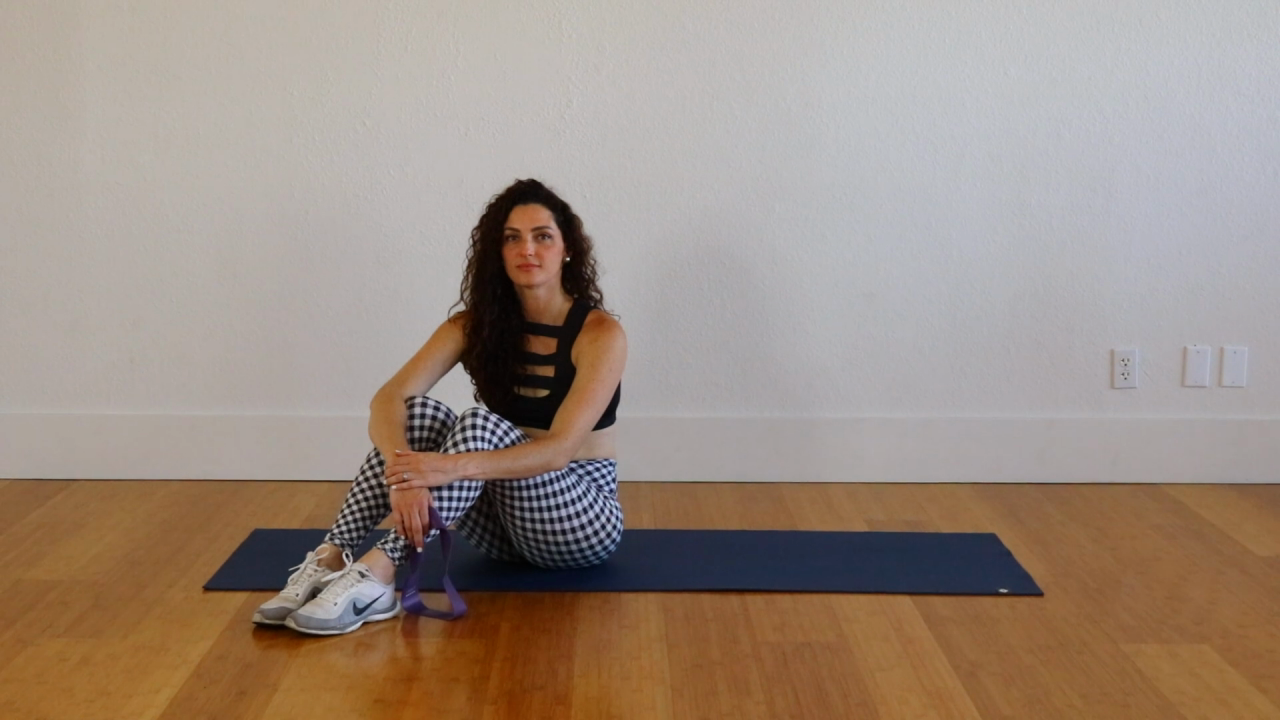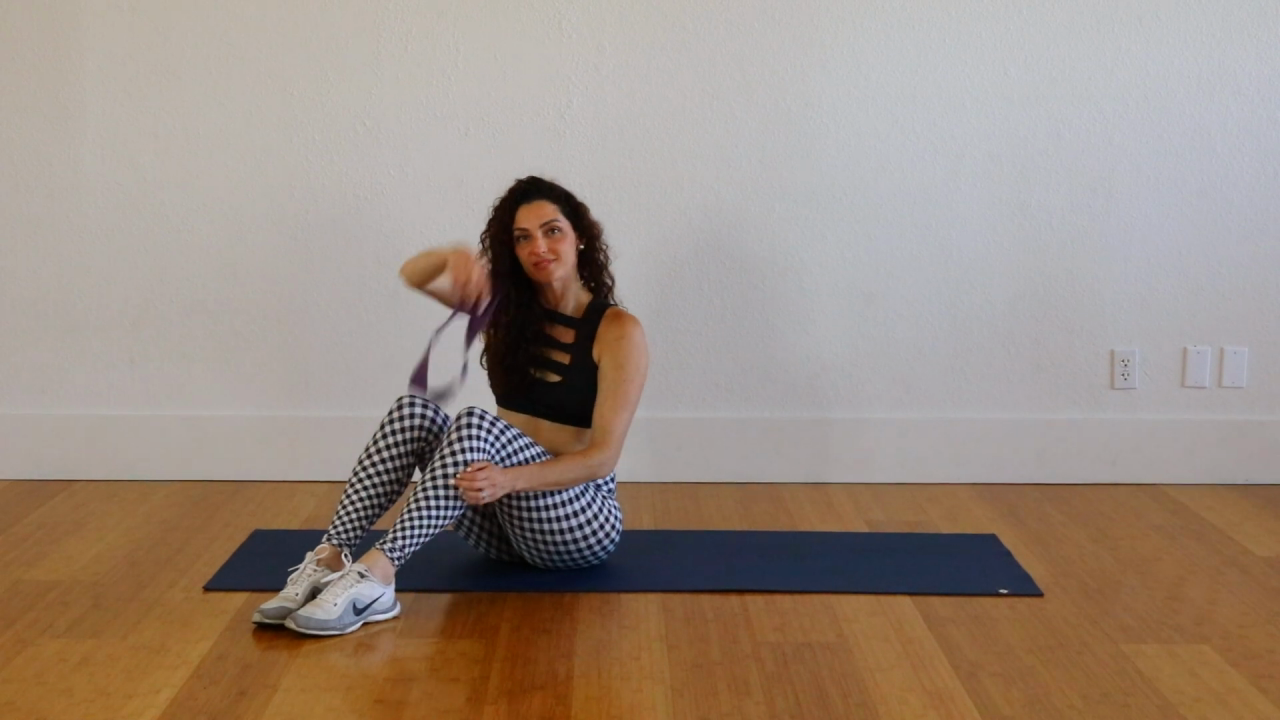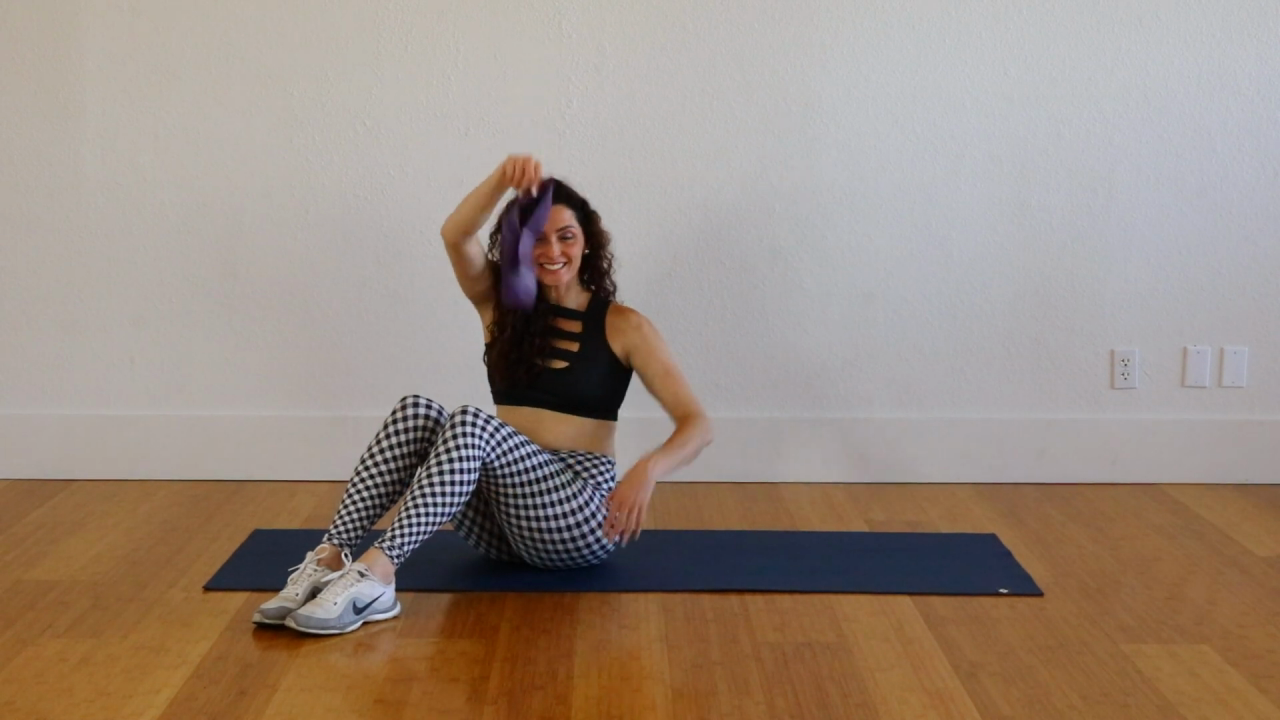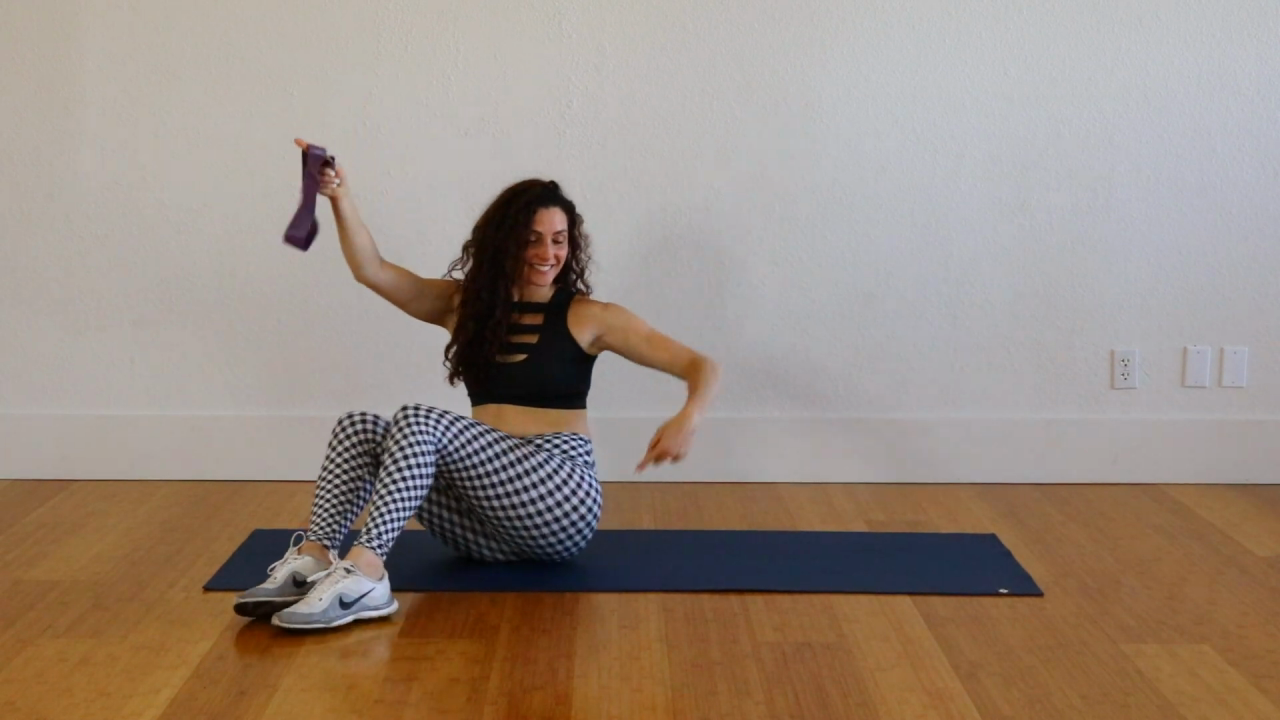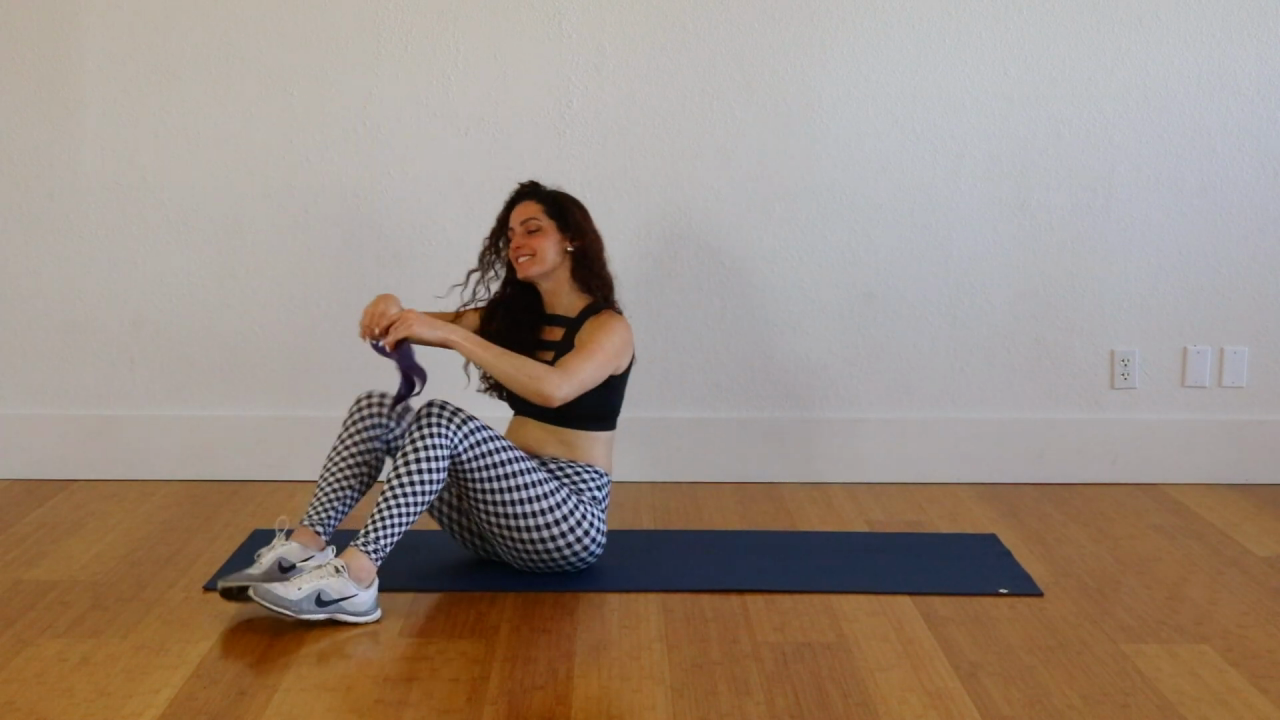
dt=1s
person 1, frame 1
left shoulder: (601, 334)
right shoulder: (476, 323)
left elbow: (559, 450)
right elbow: (389, 398)
left wrist: (454, 467)
right wrist: (402, 473)
left hip: (581, 521)
right hip: (504, 518)
left knee: (481, 424)
right knee: (420, 411)
left ankle: (378, 572)
right ankle: (331, 557)
person 1, frame 2
left shoulder: (619, 331)
right shoulder: (503, 307)
left elbow: (602, 456)
right elbow: (413, 275)
left wrist: (510, 479)
right wrist: (451, 258)
left hip: (582, 522)
right hip: (504, 526)
left knee: (476, 425)
right knee: (414, 410)
left ankle: (376, 575)
right ankle: (329, 559)
person 1, frame 3
left shoulder: (623, 326)
right shoulder: (500, 304)
left elbow: (698, 424)
right elbow: (455, 238)
left wrist: (651, 465)
right wrist: (502, 180)
left hip: (580, 518)
right hip: (503, 520)
left knee: (471, 424)
right knee: (415, 411)
left ankle: (377, 575)
right ankle: (328, 560)
person 1, frame 4
left shoulder: (588, 317)
right shoulder: (463, 304)
left elbow: (702, 367)
right elbow: (372, 272)
left wrist: (687, 418)
right wrist: (340, 199)
left hip: (561, 504)
right hip: (491, 521)
left knee: (418, 421)
right knee: (357, 428)
left ankle: (364, 572)
right ankle: (313, 559)
person 1, frame 5
left shoulder: (607, 328)
right shoulder: (513, 316)
left elbow: (553, 390)
right elbow: (406, 331)
left wrist: (453, 335)
right wrist: (390, 309)
left hip: (569, 525)
right hip: (498, 507)
left knee: (439, 421)
right knee: (375, 409)
left ankle: (355, 576)
right ankle: (305, 546)
